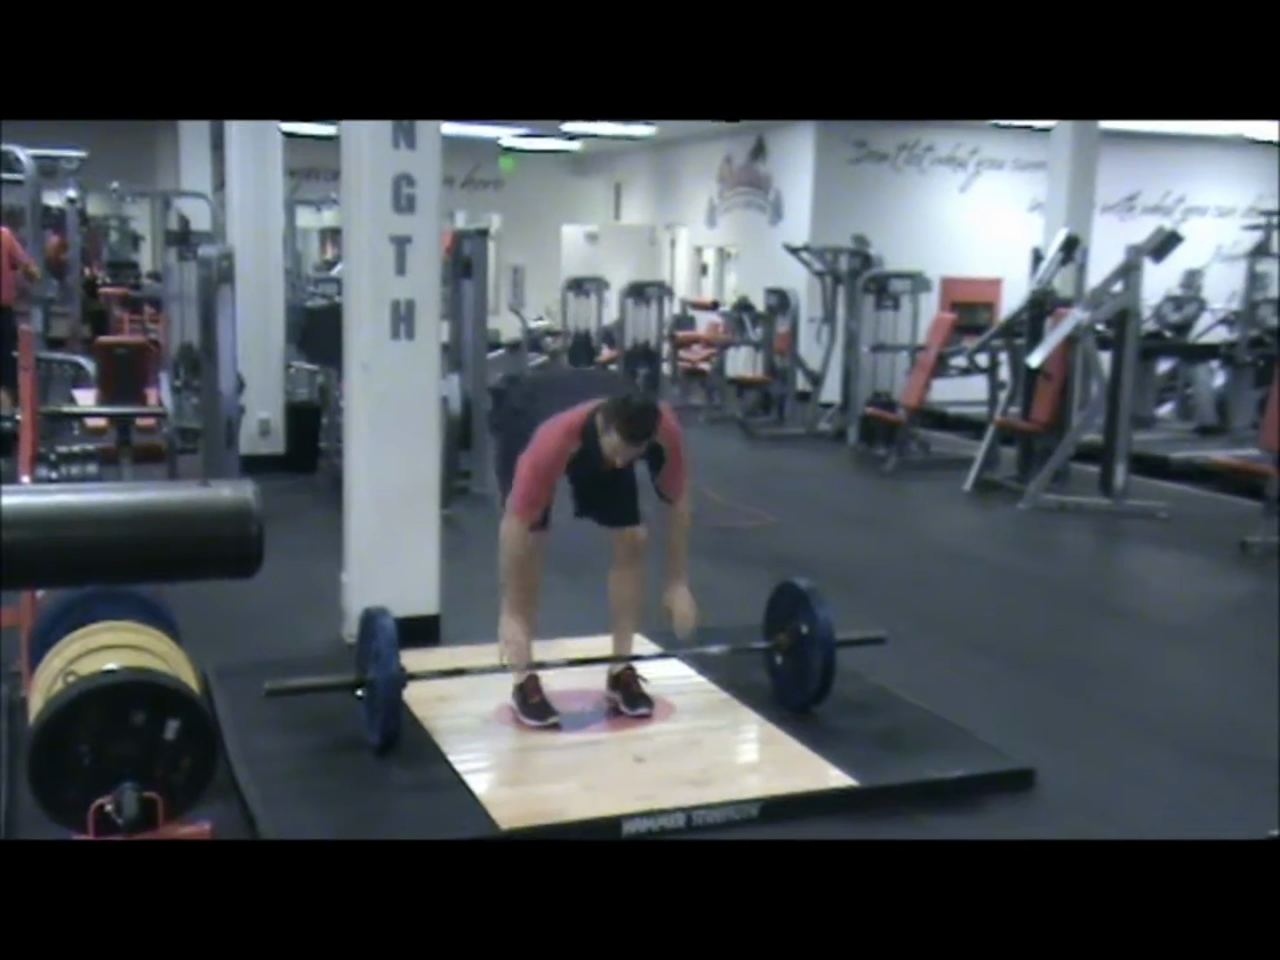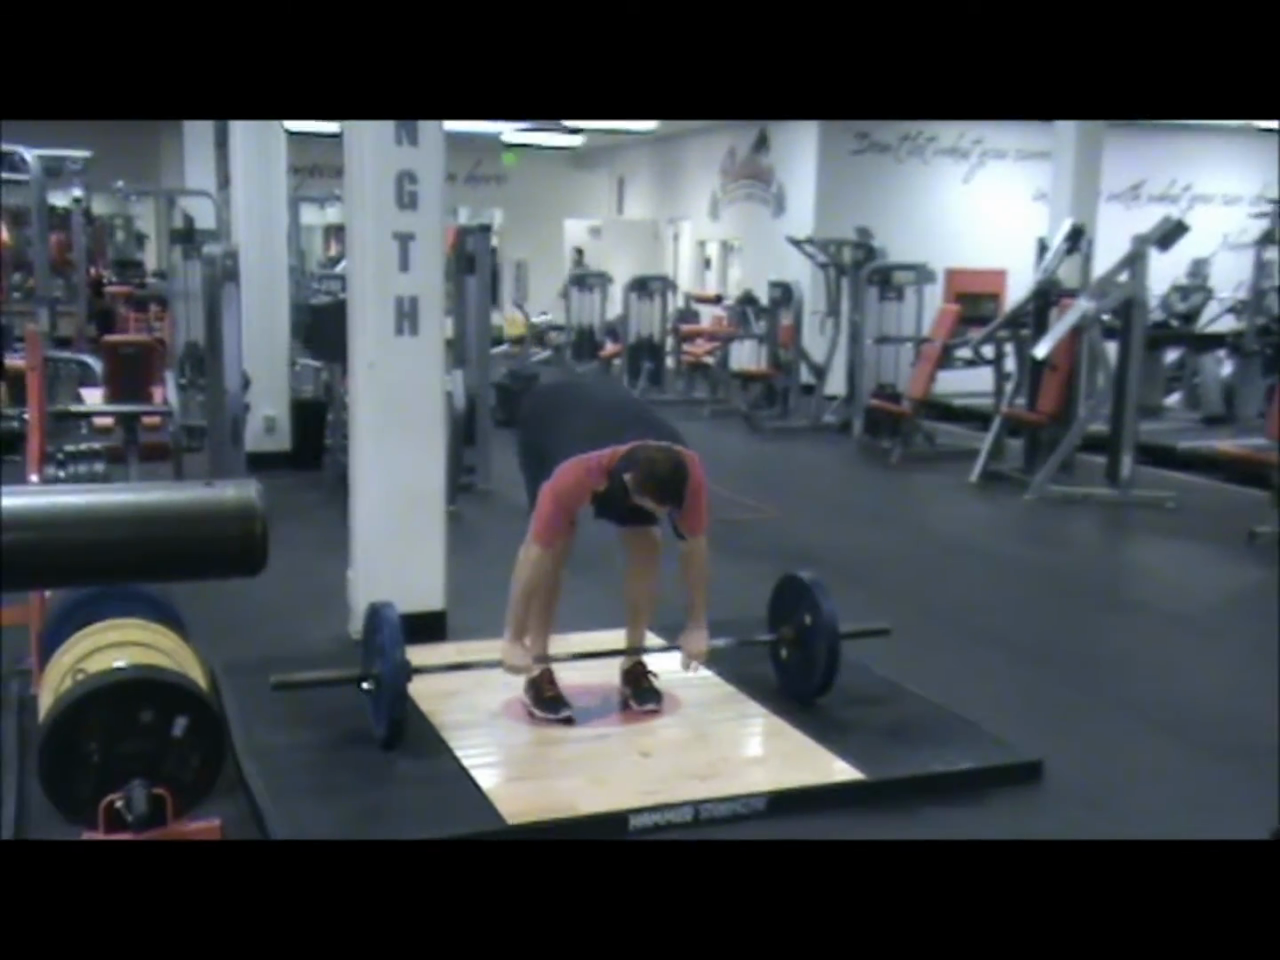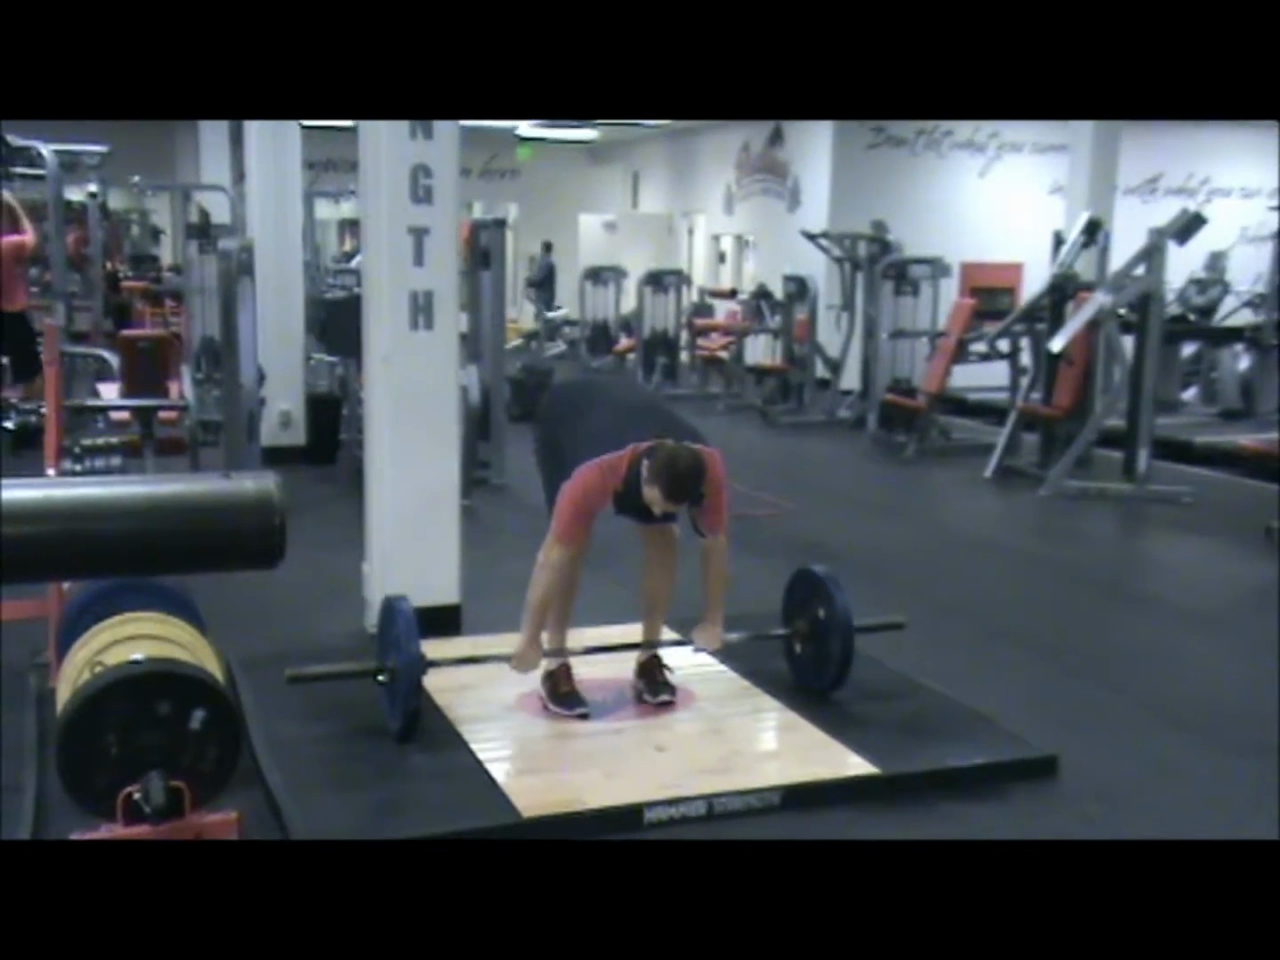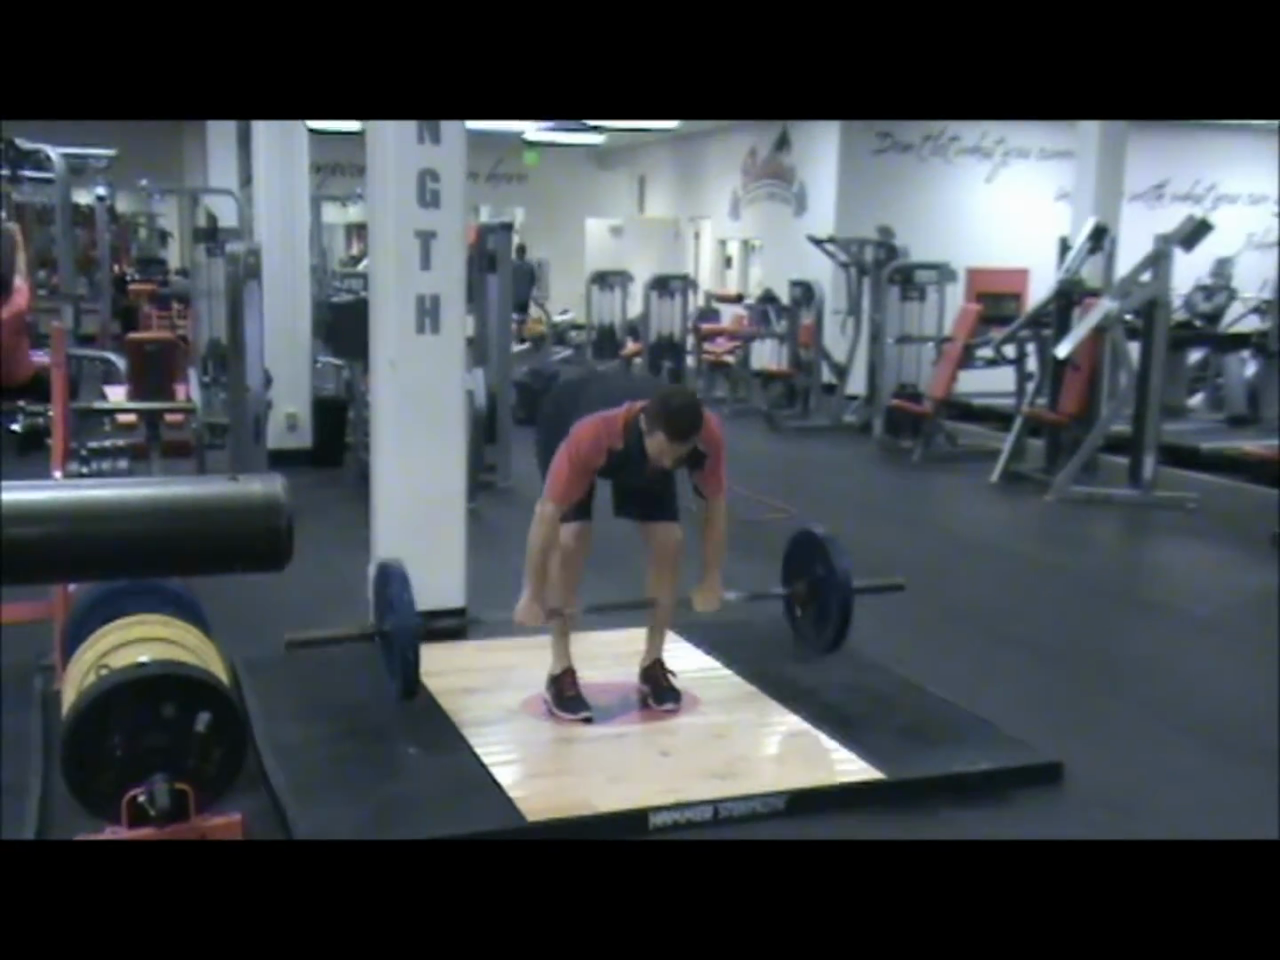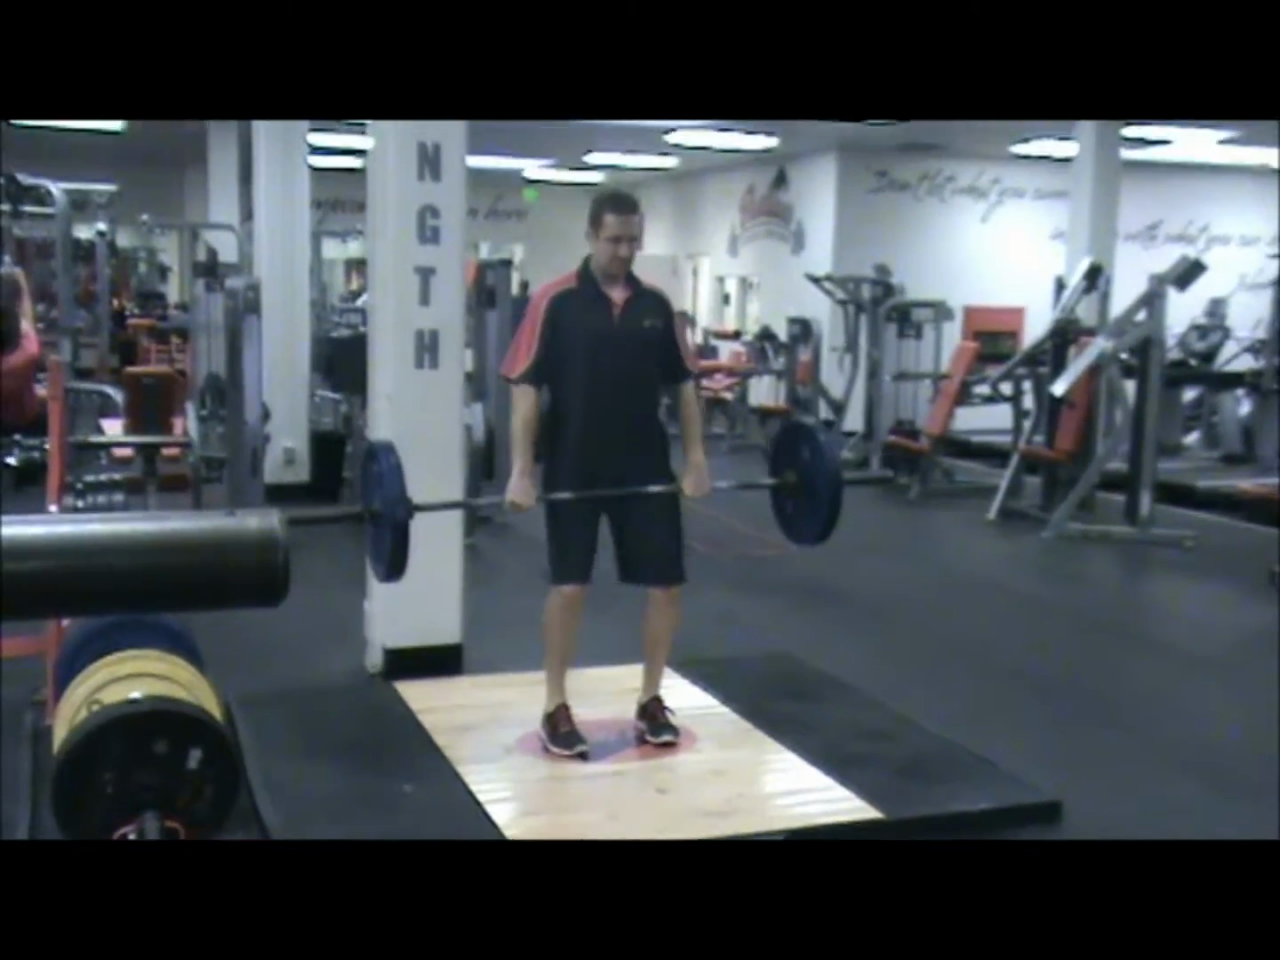
dt=1s
person 1, frame 1
left shoulder: (664, 429)
right shoulder: (552, 440)
left elbow: (677, 503)
right elbow: (515, 526)
left wrist: (677, 583)
right wrist: (511, 613)
left hip: (594, 448)
right hip: (522, 422)
left knee: (632, 542)
right knee: (532, 542)
left ankle: (621, 671)
right ankle: (524, 679)
person 1, frame 2
left shoulder: (687, 470)
right shoulder: (576, 474)
left elbow: (694, 544)
right elbow: (533, 553)
left wrist: (697, 626)
right wrist: (513, 640)
right hip: (544, 416)
left knee: (646, 543)
right knee: (555, 546)
left ankle: (633, 665)
right ankle: (538, 673)
person 1, frame 3
left shoulder: (708, 468)
right shoulder: (596, 473)
left elbow: (715, 542)
right elbow: (553, 554)
left wrist: (713, 621)
right wrist: (529, 639)
right hip: (562, 415)
left knee: (664, 540)
right knee: (571, 546)
left ankle: (649, 659)
right ankle: (555, 668)
person 1, frame 4
left shoulder: (706, 434)
right shoulder: (591, 435)
left elbow: (714, 502)
right elbow: (548, 512)
left wrist: (711, 580)
right wrist: (532, 594)
left knee: (669, 541)
right knee: (572, 540)
left ankle: (652, 666)
right ankle: (560, 673)
person 1, frame 5
left shoulder: (656, 305)
right shoulder: (555, 301)
left elbow: (681, 382)
right elbow: (526, 386)
left wrist: (695, 456)
right wrist: (521, 470)
left hip: (647, 468)
right hip: (574, 471)
left knee: (666, 585)
right knee: (569, 587)
left ankle: (650, 702)
right ankle: (555, 709)
